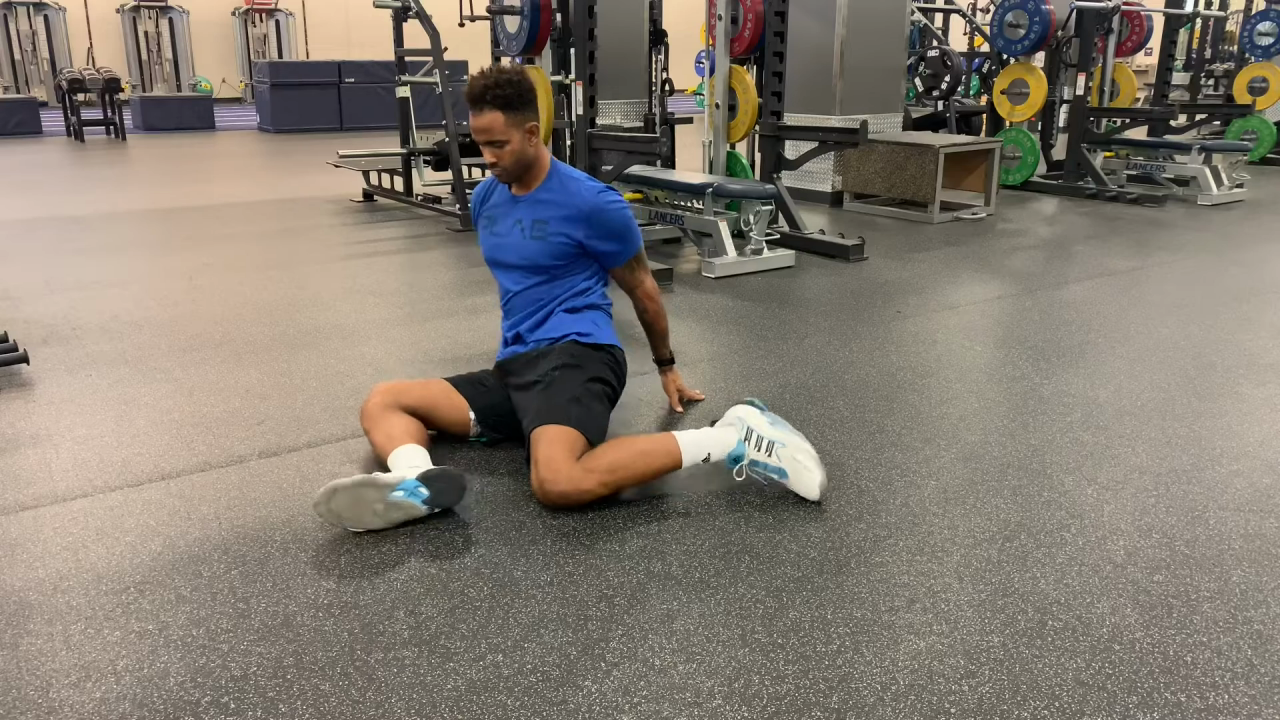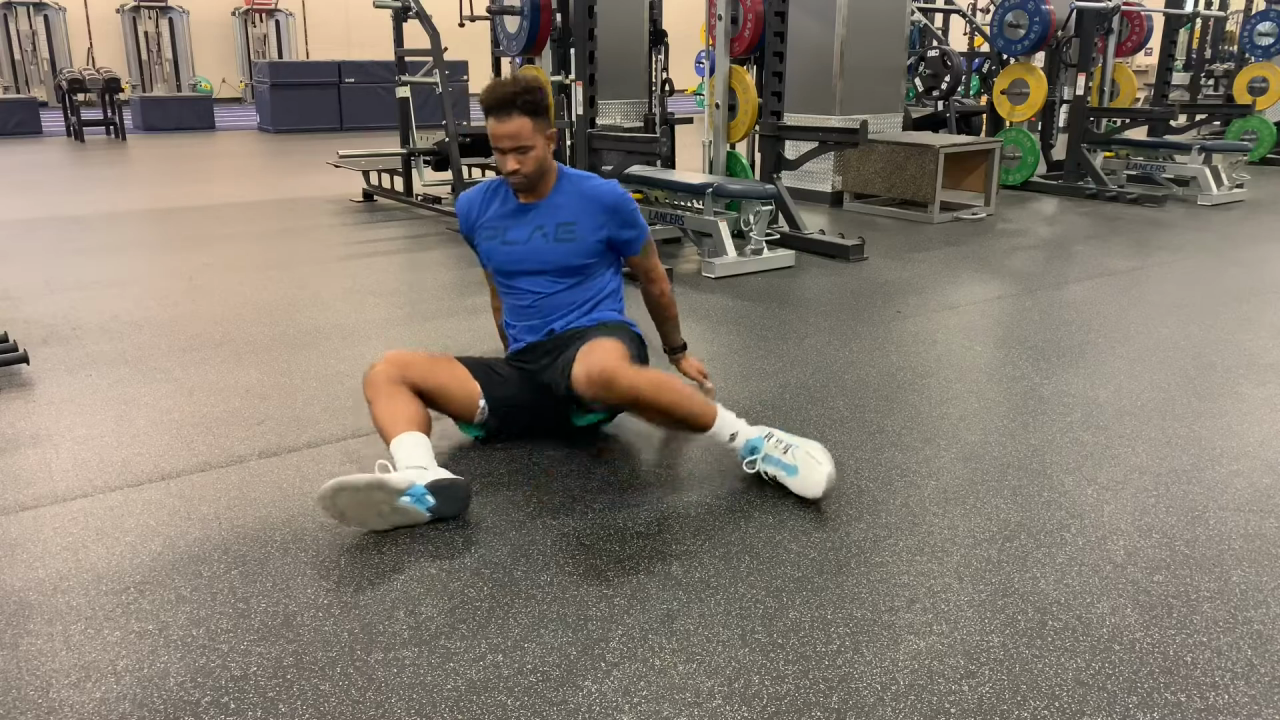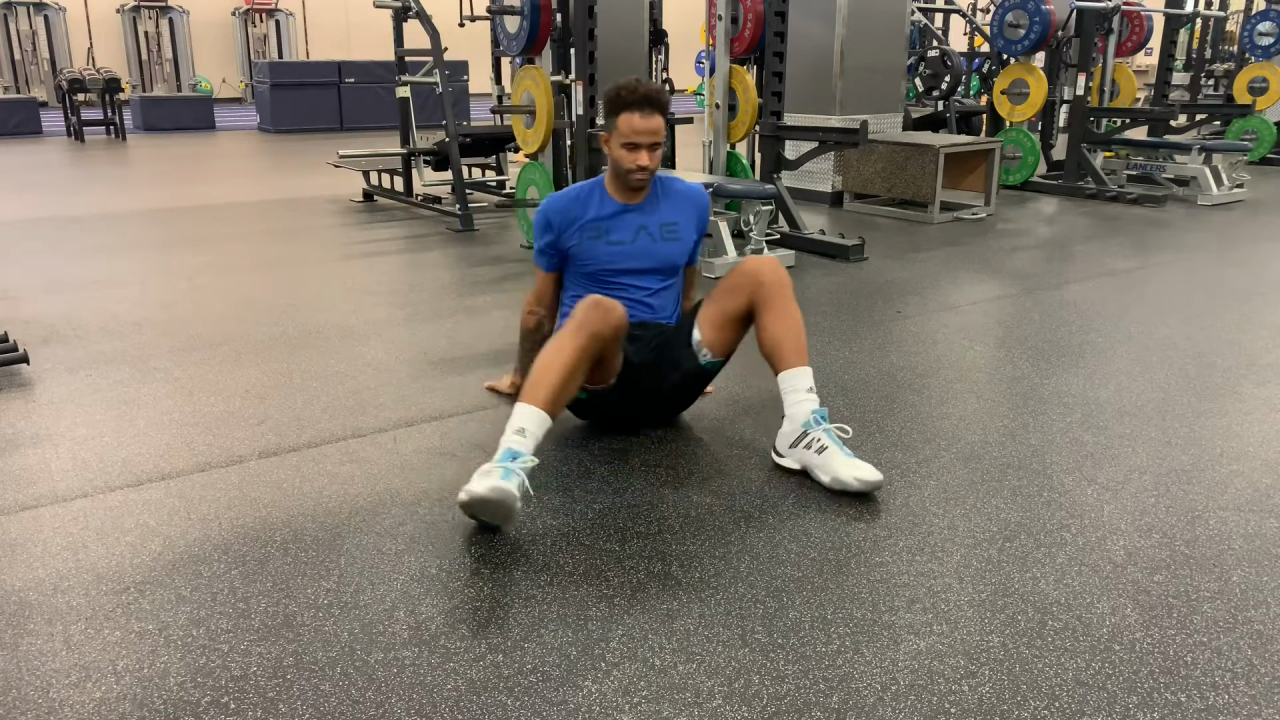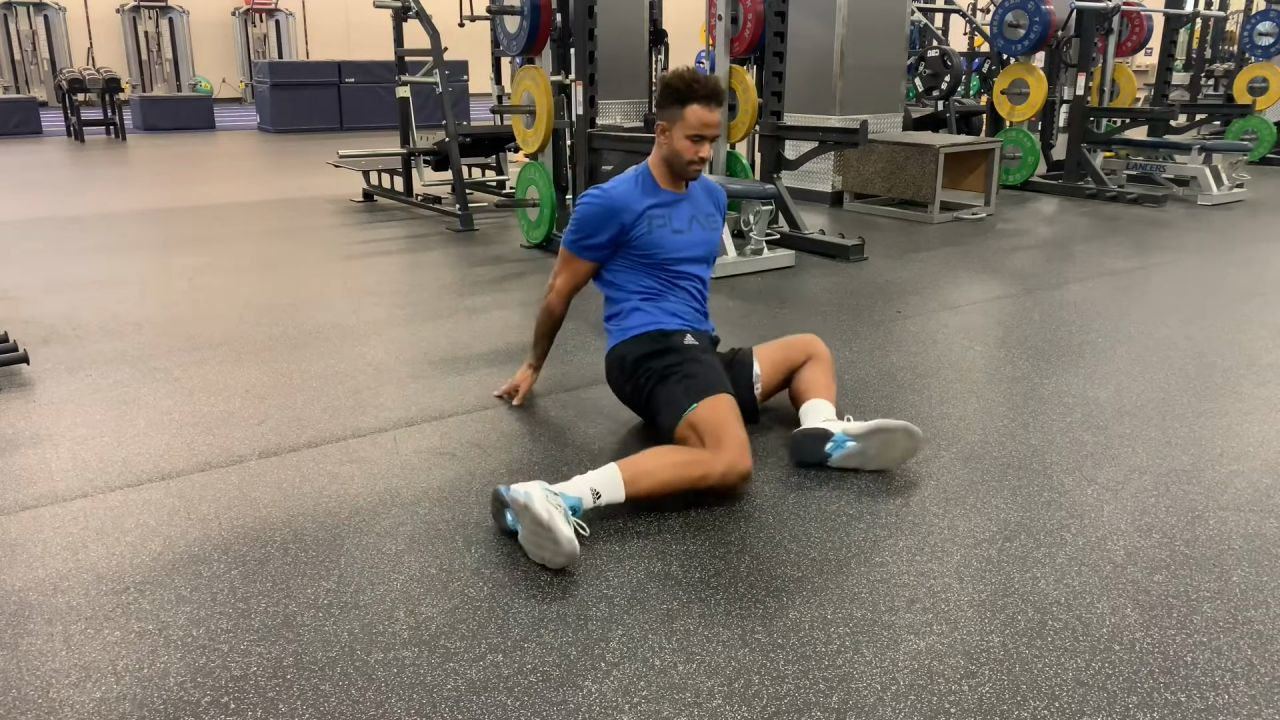
dt=0.7s
person 1, frame 1
left shoulder: (591, 204)
right shoulder: (485, 200)
left elbow: (642, 287)
left wrist: (666, 368)
left hip: (575, 357)
right hip: (516, 367)
left knee: (557, 484)
right knee: (380, 405)
left ankle: (732, 440)
right ankle: (414, 485)
person 1, frame 2
left shoulder: (603, 199)
right shoulder: (474, 208)
left elbow: (652, 277)
left wrist: (677, 353)
left hip: (595, 345)
right hip: (528, 365)
left knee: (600, 372)
right knee: (386, 375)
left ankle: (753, 443)
right ankle: (422, 485)
person 1, frame 3
left shoulder: (691, 202)
right shoulder: (562, 211)
right elbow: (541, 306)
right wrist: (520, 377)
left hip: (662, 375)
right hip: (592, 374)
left knee: (764, 272)
right knee: (601, 311)
left ankle: (804, 430)
right ankle: (507, 466)
person 1, frame 4
left shoulder: (712, 197)
right shoulder: (611, 202)
right elbow: (560, 290)
right wrist: (534, 366)
left hip: (693, 350)
right hip: (651, 351)
left knee: (810, 349)
right knee: (730, 464)
left ankle: (825, 433)
right ankle: (557, 499)
